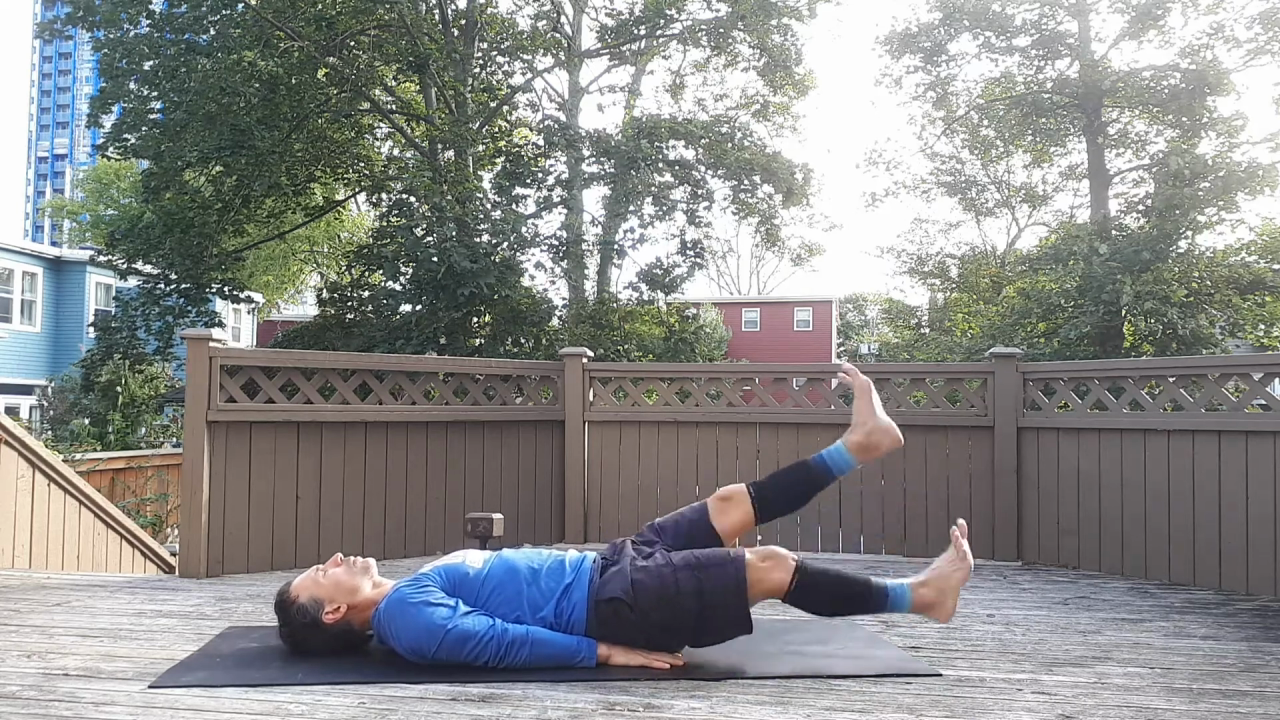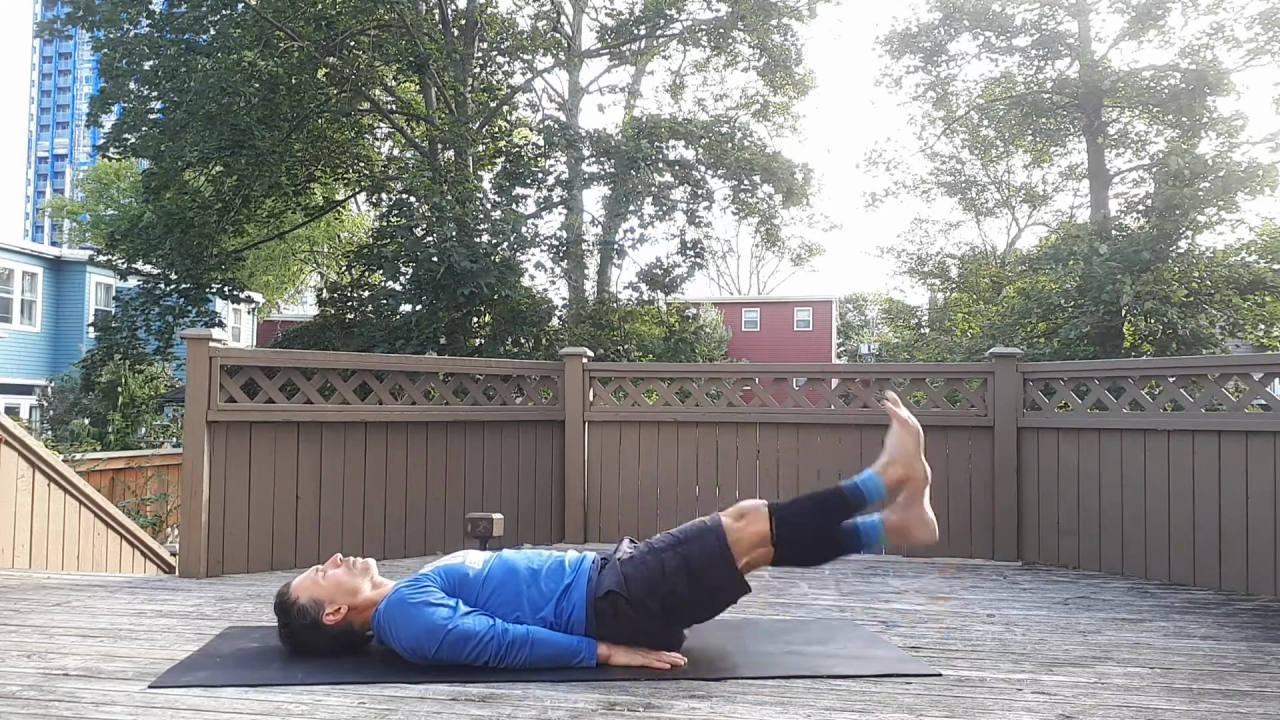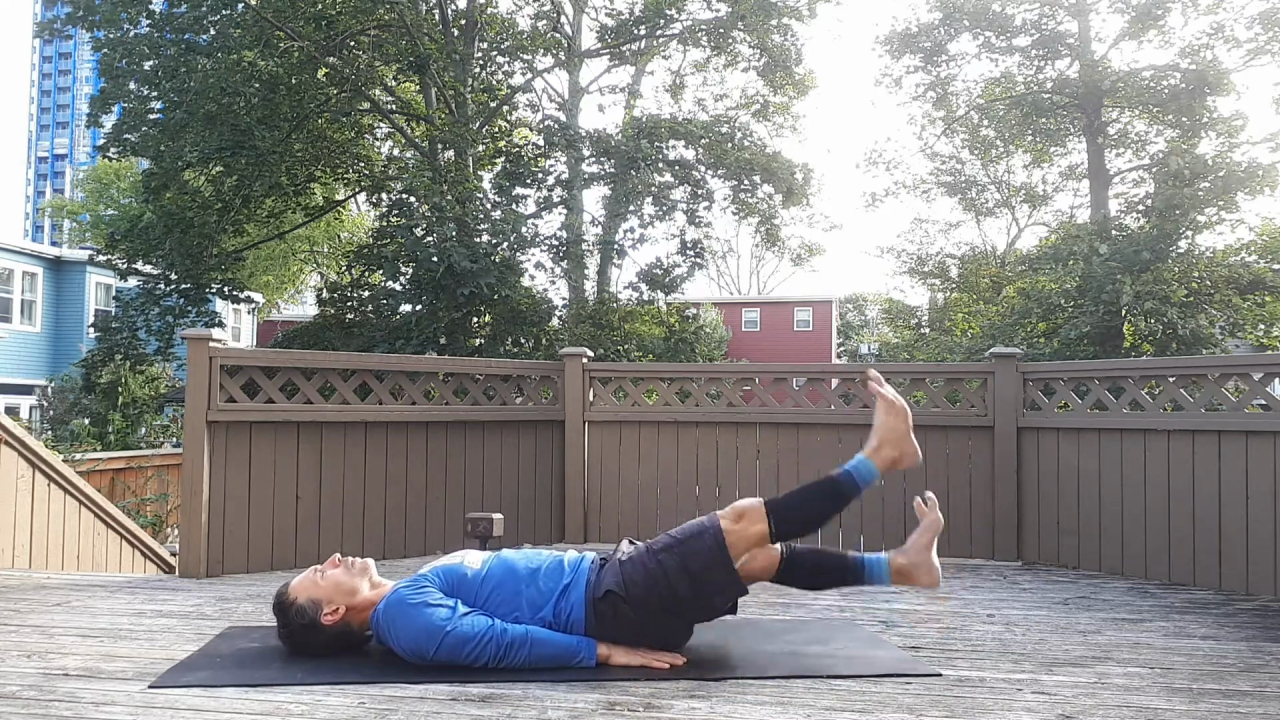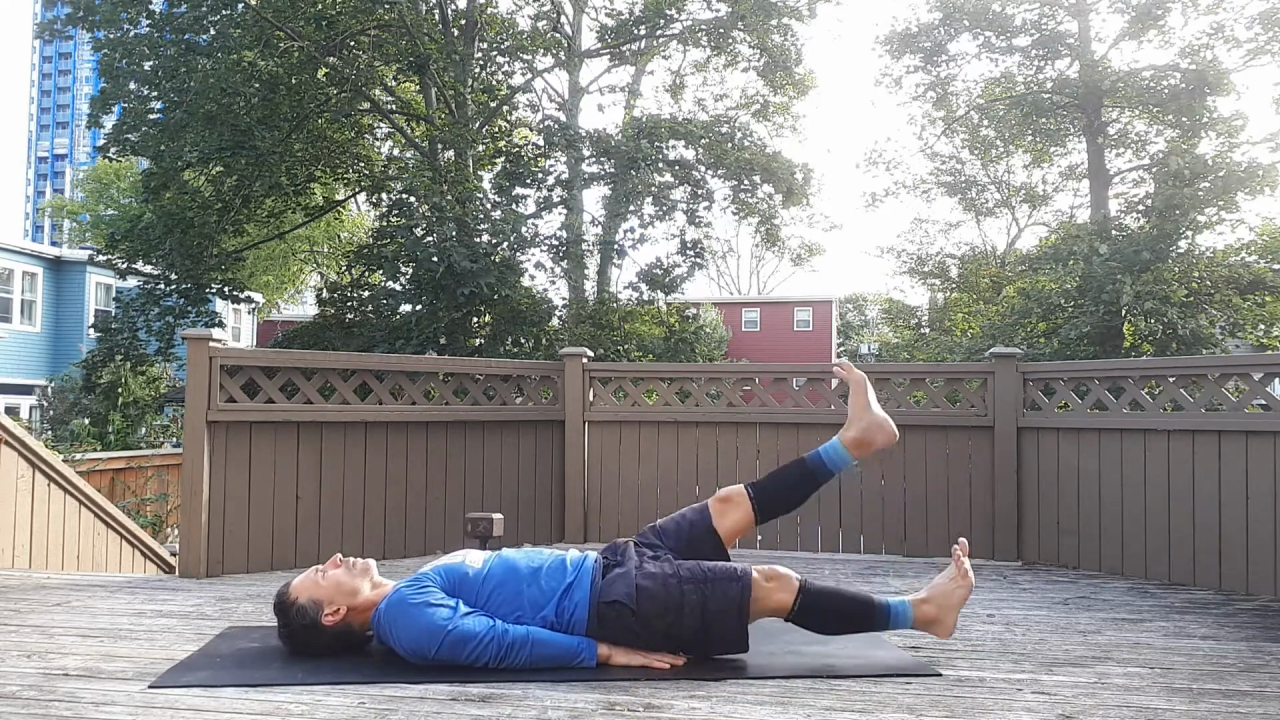
dt=0.3s
person 1, frame 1
left shoulder: (413, 592)
right shoulder: (407, 619)
right elbow: (503, 643)
right wrist: (608, 651)
left hip: (606, 569)
right hip: (612, 606)
left knee: (732, 505)
right knee: (769, 565)
left ankle: (857, 442)
right ankle: (915, 595)
person 1, frame 2
left shoulder: (410, 594)
right shoulder: (405, 618)
right elbow: (500, 642)
right wrist: (606, 651)
left hip: (602, 573)
right hip: (608, 605)
left knee: (747, 525)
right knee: (748, 525)
left ankle: (889, 519)
right ankle: (883, 479)
person 1, frame 3
left shoulder: (414, 585)
right shoulder: (404, 620)
right elbow: (499, 640)
right wrist: (605, 649)
left hip: (604, 573)
right hip: (609, 601)
left knee: (762, 553)
right knee: (747, 519)
left ankle: (898, 566)
right ankle: (876, 459)
person 1, frame 4
left shoulder: (413, 590)
right shoulder: (405, 617)
right elbow: (500, 642)
right wrist: (610, 651)
left hip: (606, 568)
right hip: (612, 605)
left knee: (733, 504)
right knee: (773, 584)
left ankle: (854, 440)
right ankle: (917, 612)
